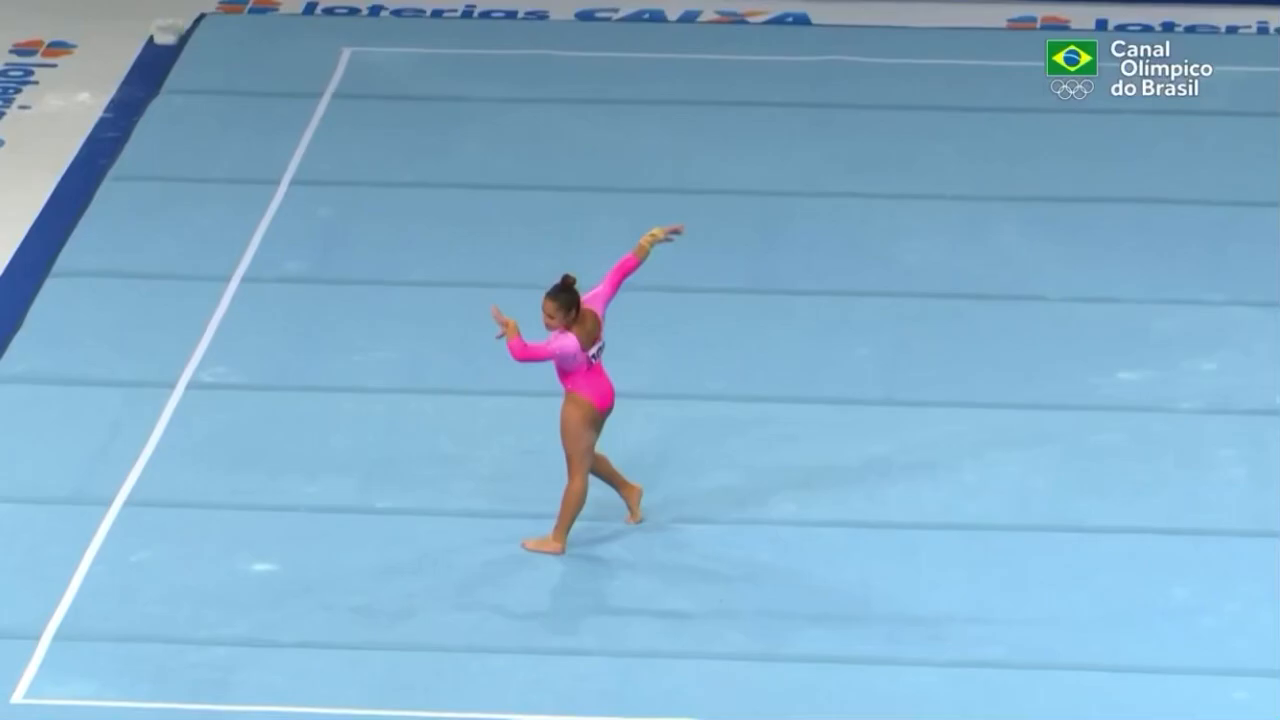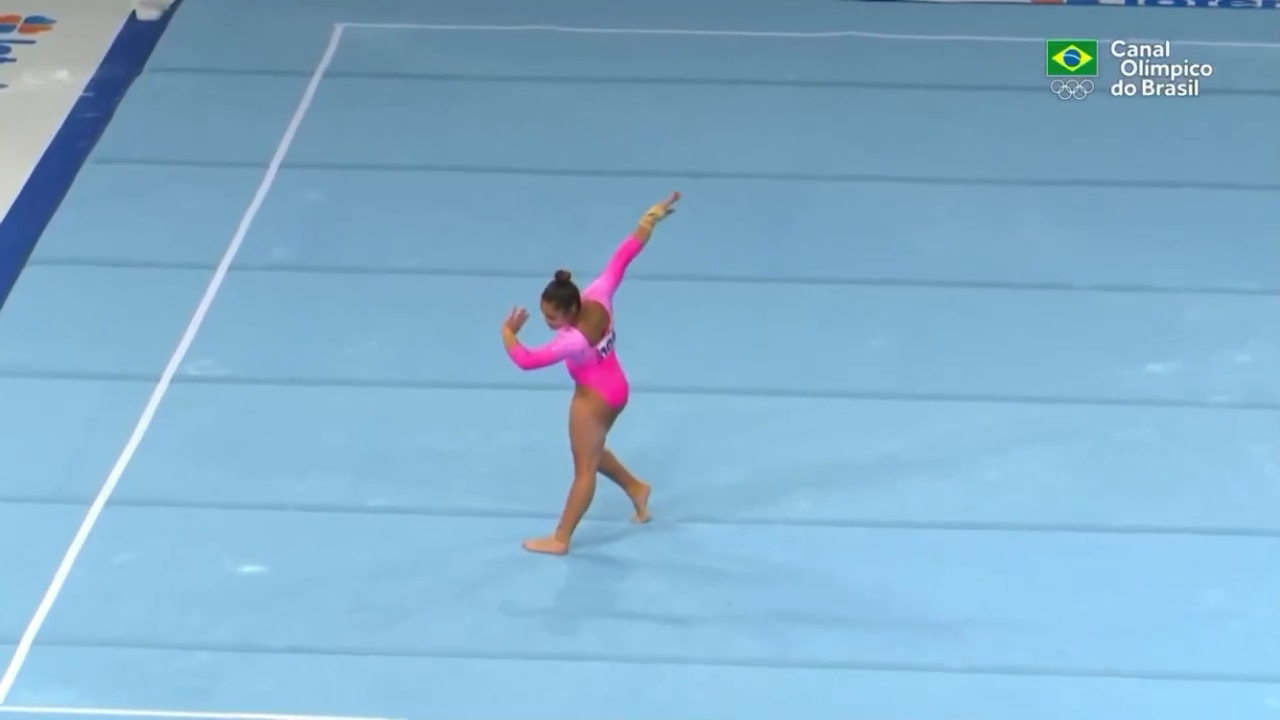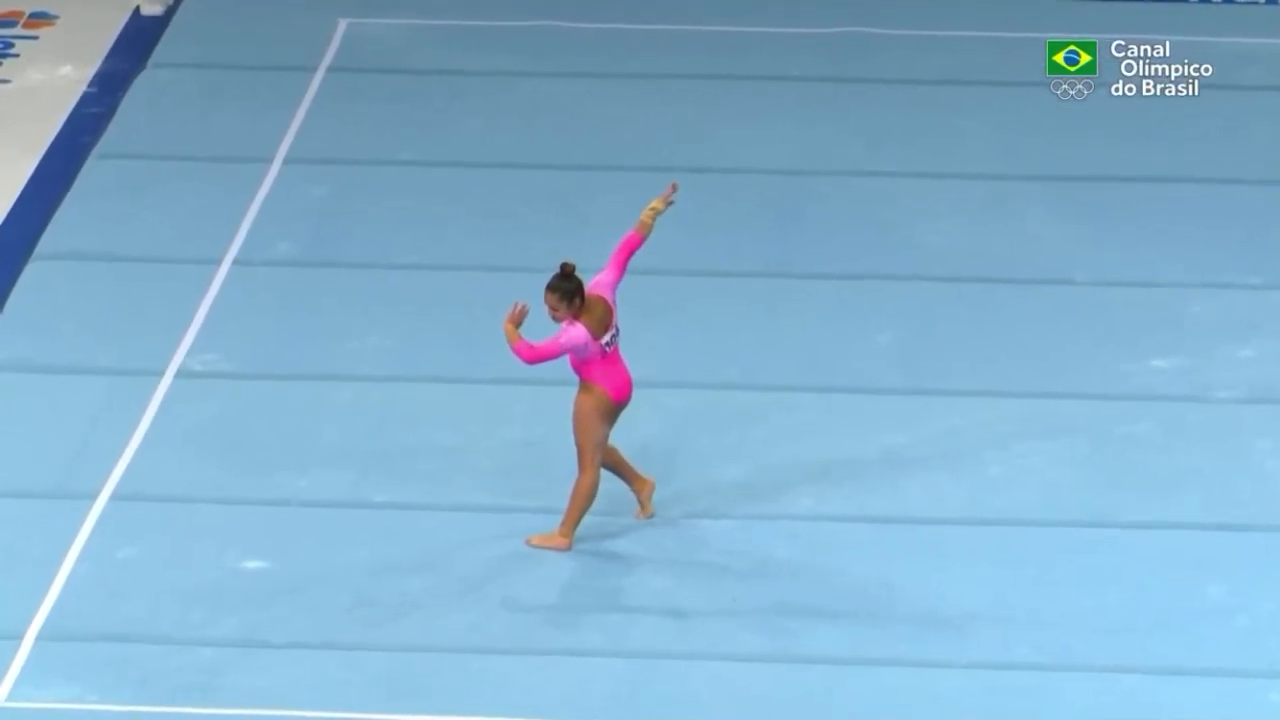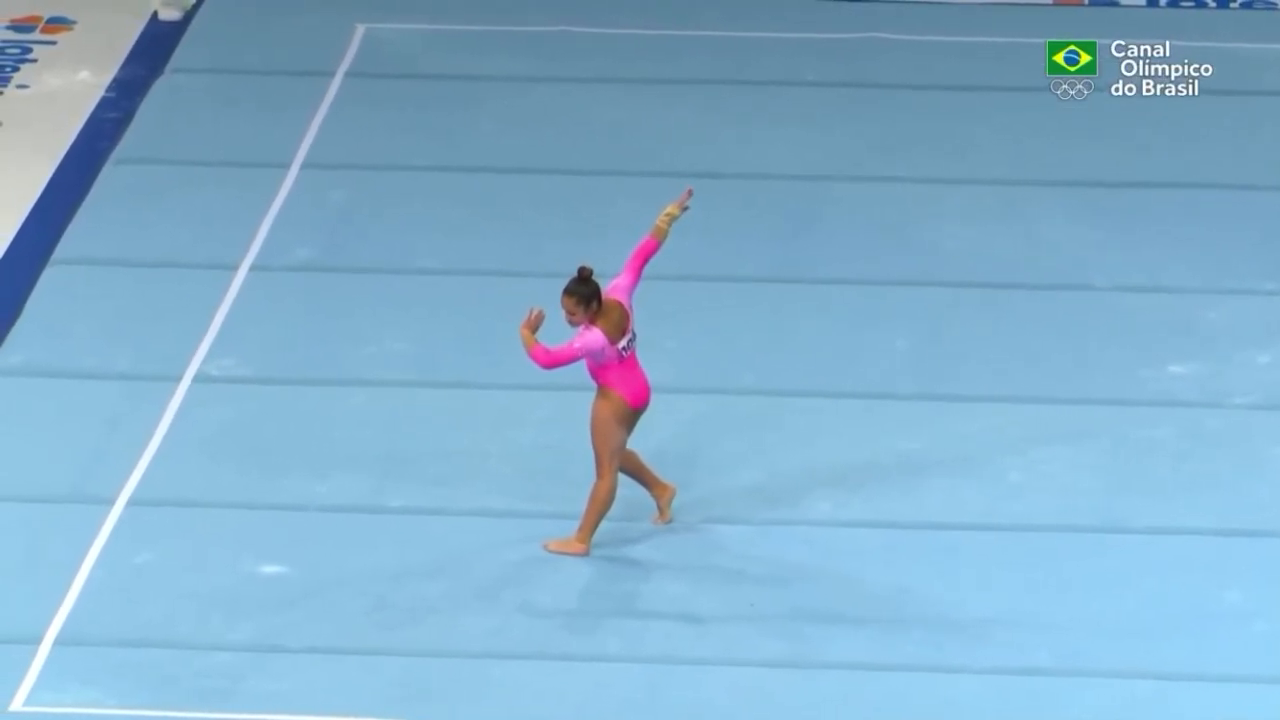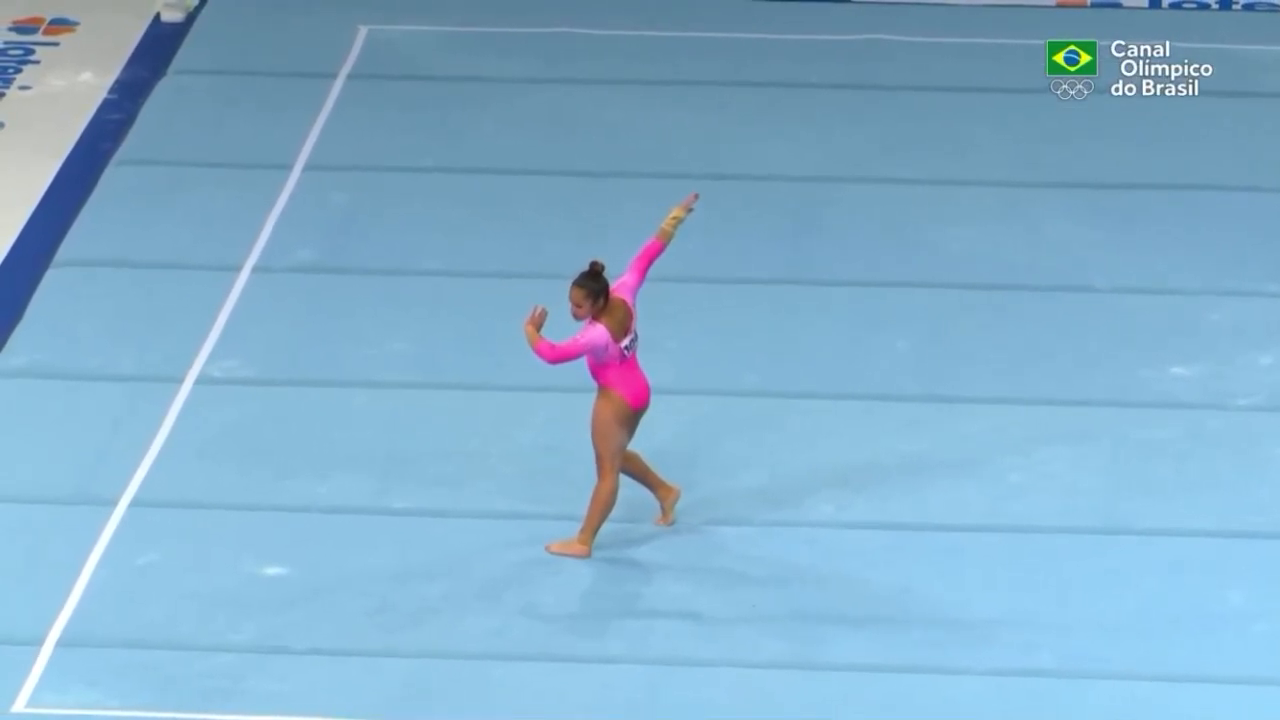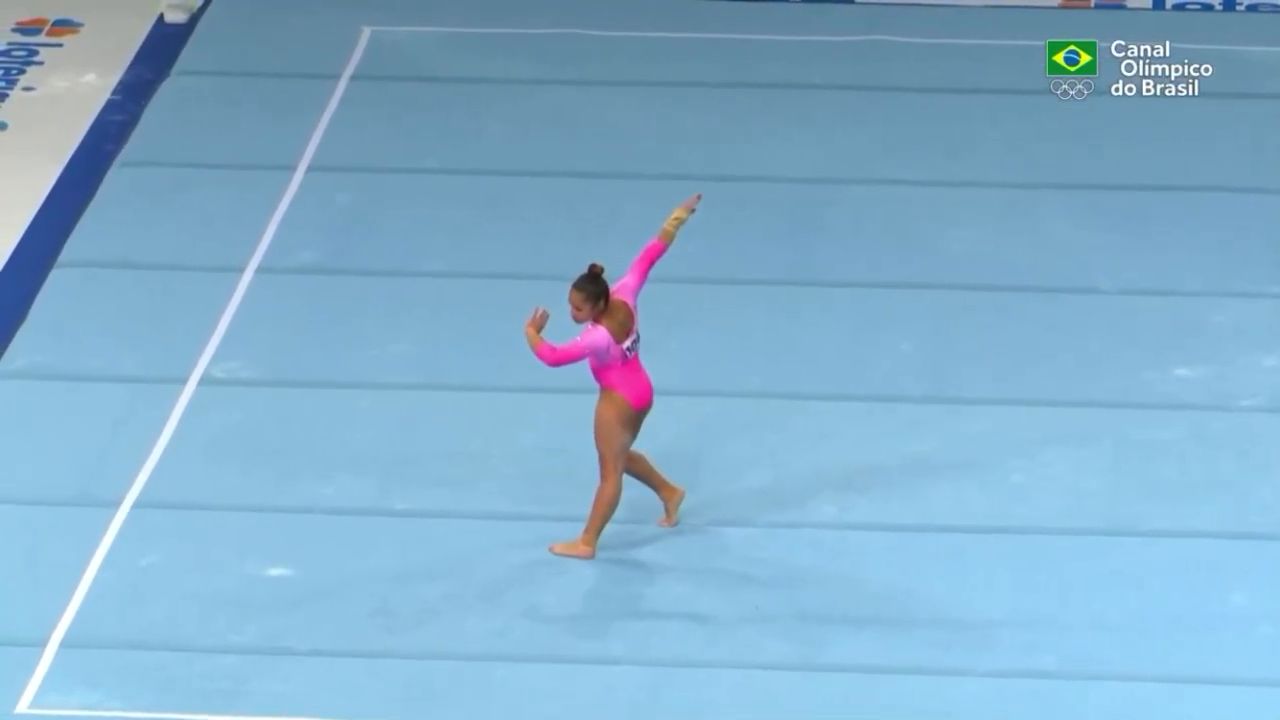
dt=0.7s
person 1, frame 1
left shoulder: (567, 343)
right shoulder: (593, 306)
left elbow: (522, 352)
right elbow: (620, 271)
left wrist: (508, 327)
right wrist: (649, 240)
left hip: (583, 403)
right hip: (601, 394)
left knee: (577, 472)
right knee: (585, 456)
left ankle: (556, 539)
right ankle: (628, 489)
person 1, frame 2
left shoulder: (572, 341)
right shoulder: (598, 296)
left elbow: (526, 360)
right elbow: (622, 257)
left wrist: (507, 333)
right wrist: (650, 219)
left hip: (595, 398)
right hip: (615, 389)
left knee: (584, 469)
right knee: (592, 453)
left ankle: (560, 539)
right ankle: (635, 487)
person 1, frame 3
left shoulder: (576, 335)
right shoulder: (602, 291)
left elbow: (530, 354)
right elbow: (625, 250)
left wrist: (510, 329)
right wrist: (651, 213)
left hip: (598, 394)
right hip: (619, 384)
left knee: (588, 465)
right knee: (597, 449)
left ankle: (563, 535)
right ankle: (640, 484)
person 1, frame 4
left shoulder: (593, 338)
right shoulder: (618, 295)
left elbow: (546, 360)
right elbow: (641, 256)
left wrist: (527, 334)
right wrist: (666, 219)
left hip: (616, 399)
right hip: (637, 389)
left knee: (606, 471)
right knee: (615, 454)
left ankle: (581, 540)
right ankle: (661, 489)
person 1, frame 5
left shoulder: (597, 335)
right shoulder: (623, 295)
left elbow: (552, 354)
right elbow: (647, 255)
left wrist: (531, 331)
right wrist: (674, 219)
left hip: (616, 399)
right hip: (637, 391)
left knee: (607, 471)
right knee: (617, 455)
left ankle: (582, 542)
right ankle: (665, 491)
person 1, frame 6
left shoulder: (597, 338)
right shoulder: (624, 296)
left elbow: (553, 357)
right elbow: (650, 255)
left wrist: (531, 332)
right wrist: (677, 218)
left hip: (619, 400)
right hip: (640, 391)
left knee: (610, 472)
right knee: (620, 456)
left ankle: (586, 543)
right ankle: (669, 492)
